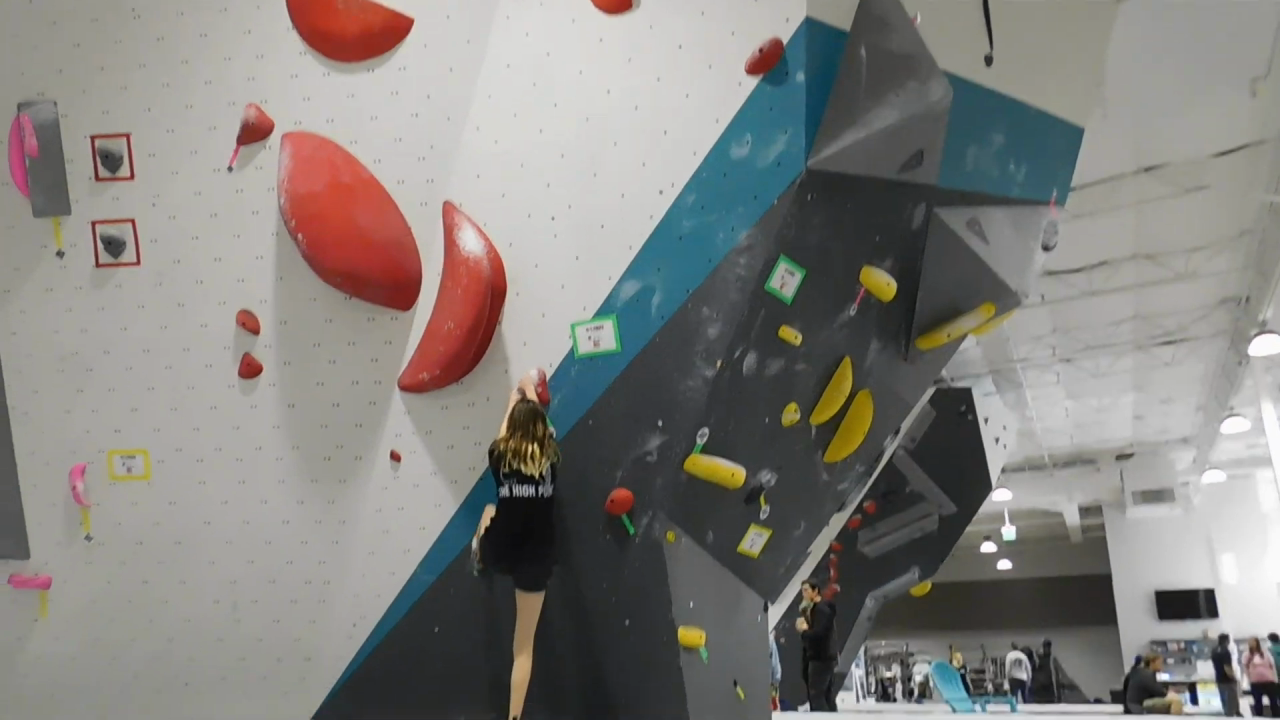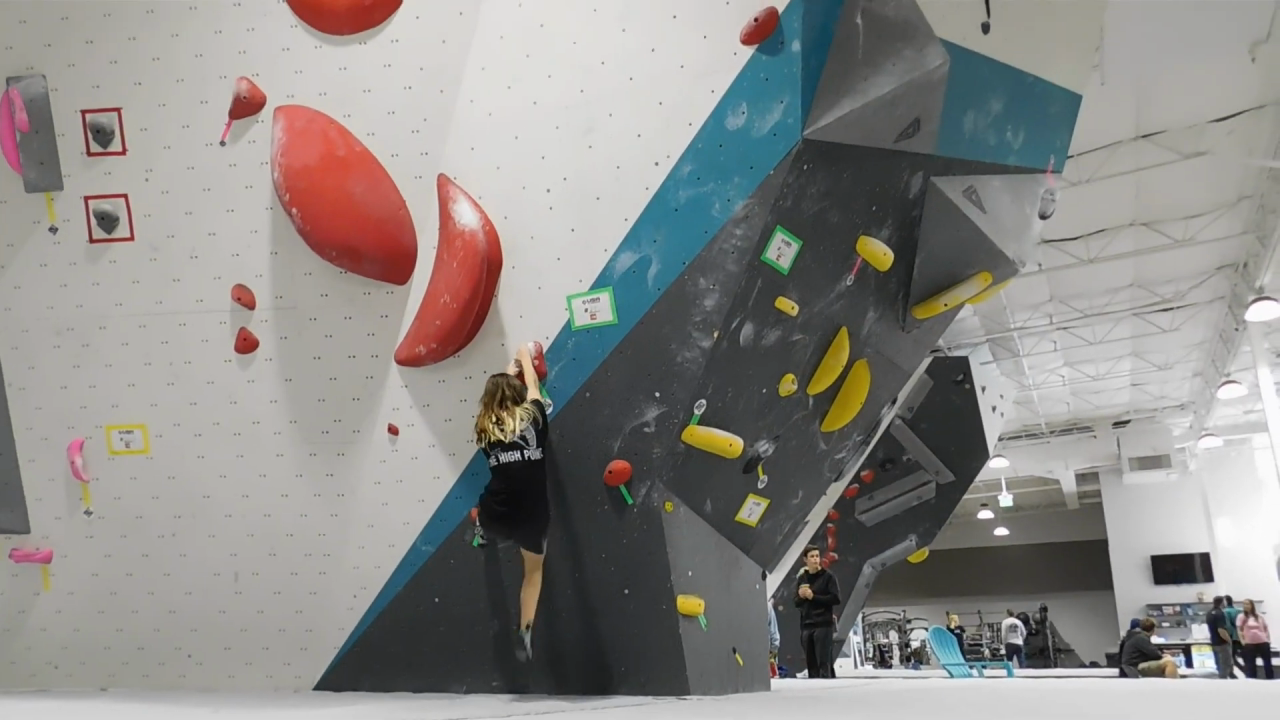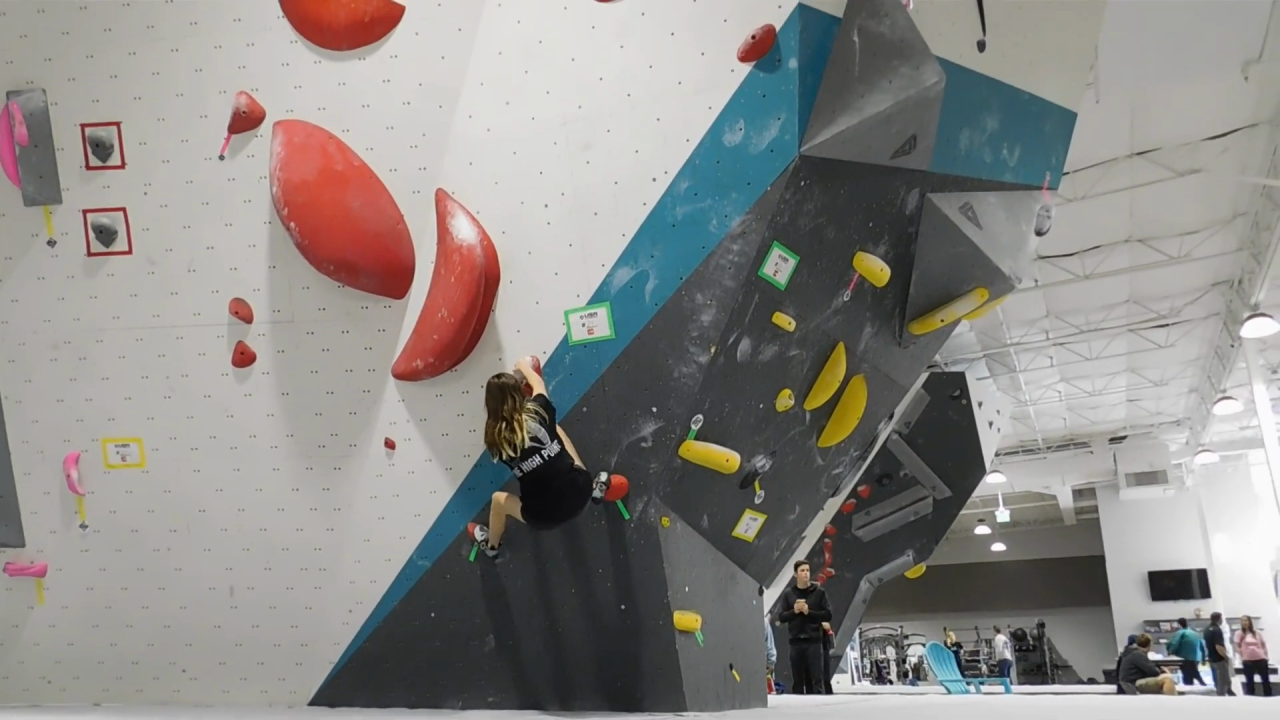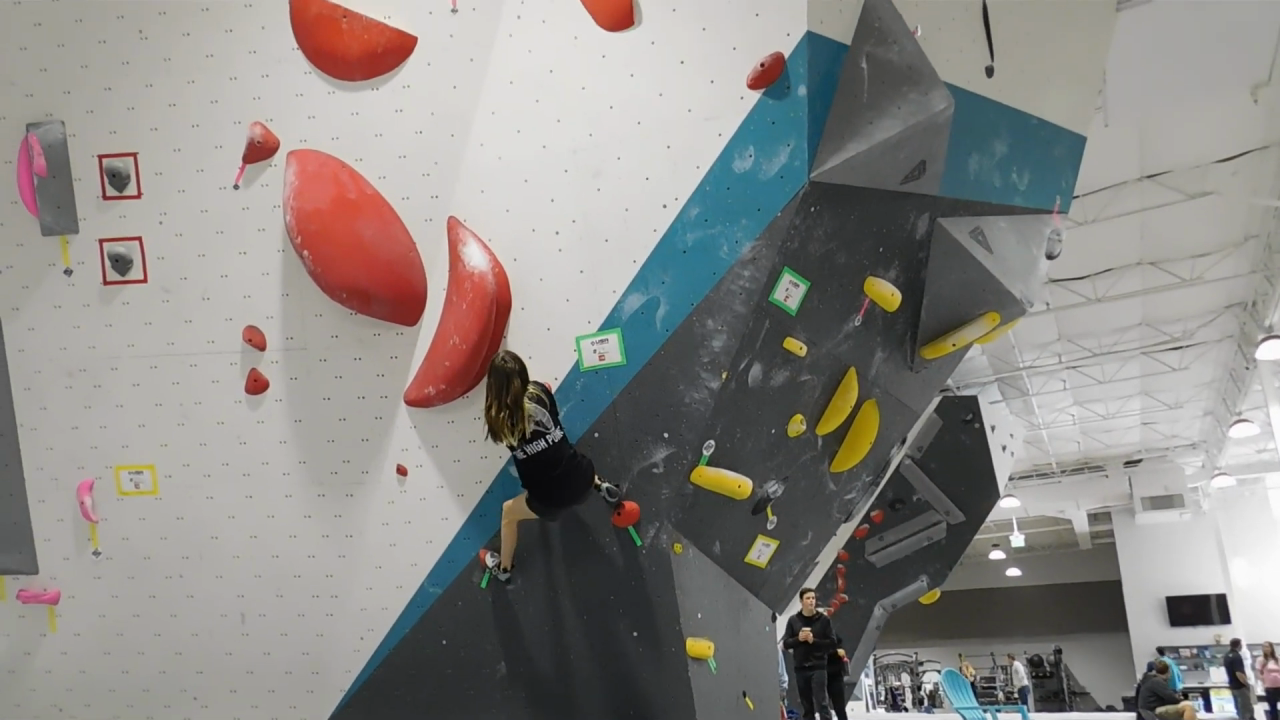
dt=0.7s
person 1, frame 1
left shoulder: (500, 454)
right shoulder: (550, 453)
left elbow: (505, 432)
right elbow: (538, 421)
left wrist: (515, 401)
right wrist: (531, 394)
left hip: (498, 552)
right hip: (536, 559)
right knee: (524, 645)
left ankle: (478, 560)
person 1, frame 2
left shoulder: (485, 427)
right shoulder: (533, 416)
left elbow: (497, 390)
right elbow: (533, 387)
left wrist: (509, 373)
right wrist: (525, 359)
left hip: (494, 519)
right hip: (532, 518)
right knee: (534, 571)
left ankle: (483, 533)
right ankle: (525, 631)
person 1, frame 3
left shoulder: (494, 437)
right shoulder: (537, 410)
right elbow: (539, 384)
right wrist: (524, 367)
left hip: (544, 517)
right hip: (581, 491)
left knee: (498, 500)
left ankle: (491, 545)
right ankle: (594, 487)
person 1, frame 4
left shoulder: (496, 418)
right shoulder: (539, 392)
left hip: (550, 499)
right hip: (581, 477)
left knee: (509, 512)
left ankle: (503, 568)
right ankle: (602, 486)
